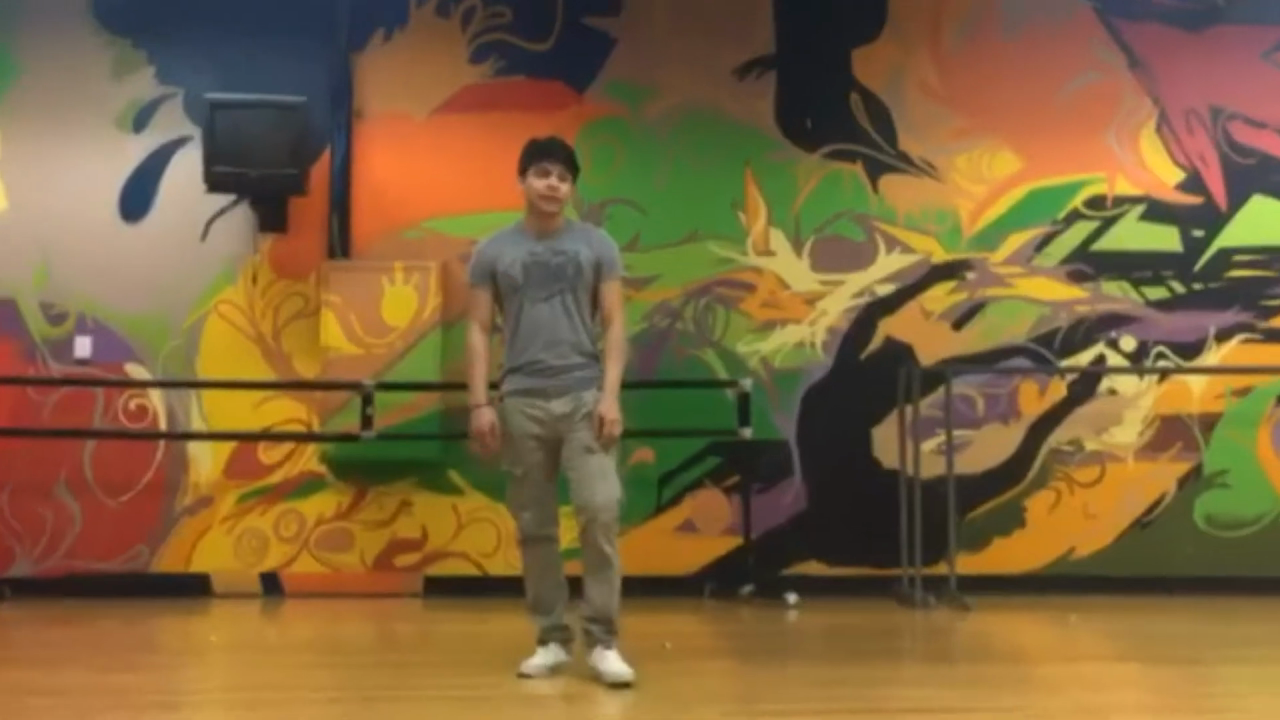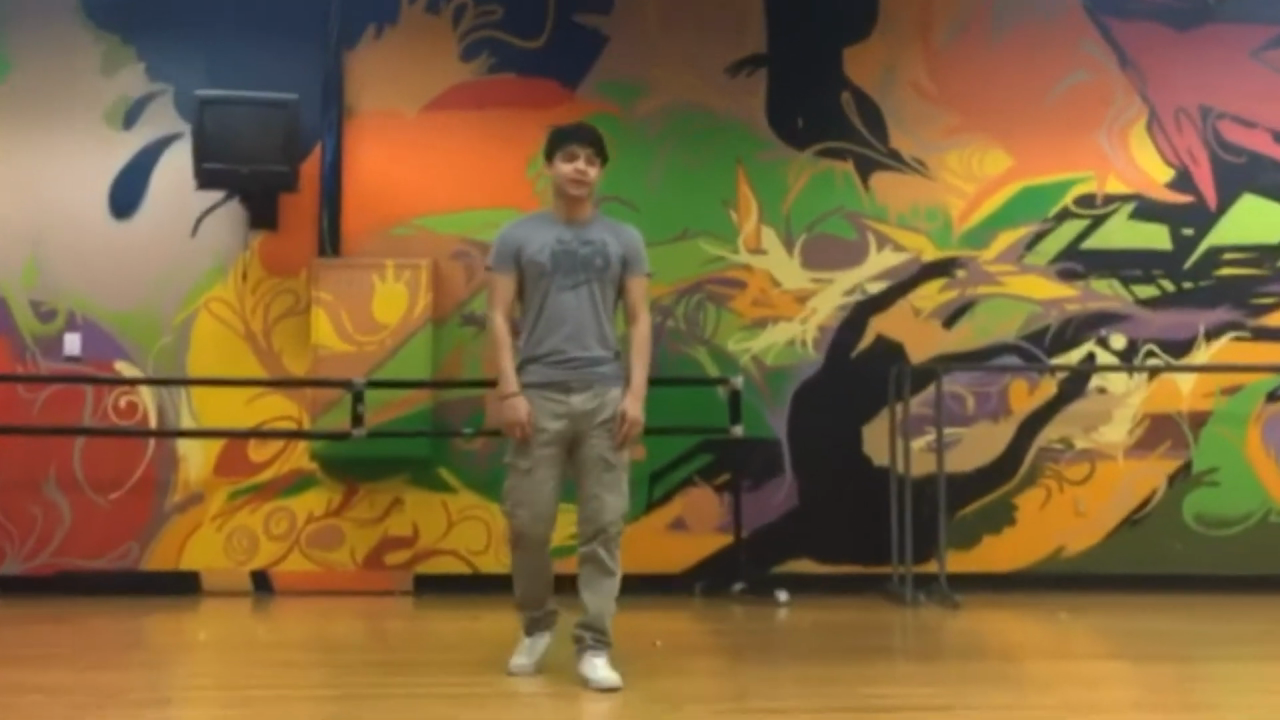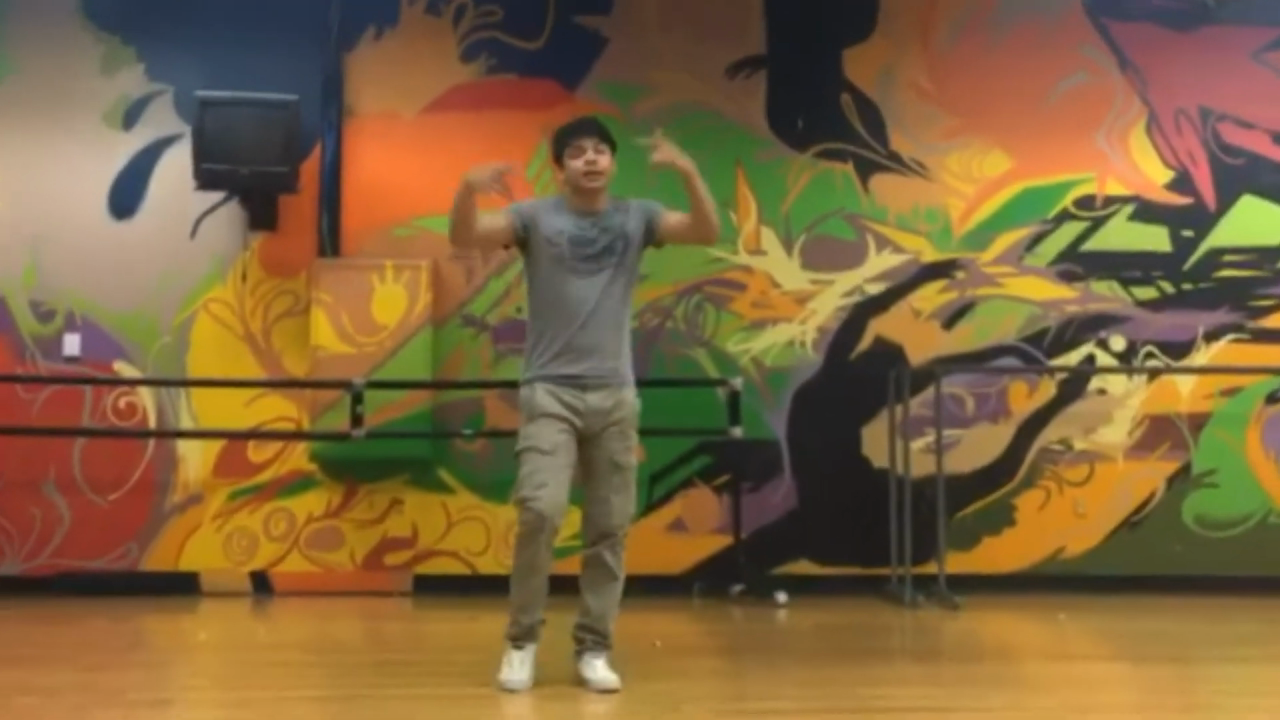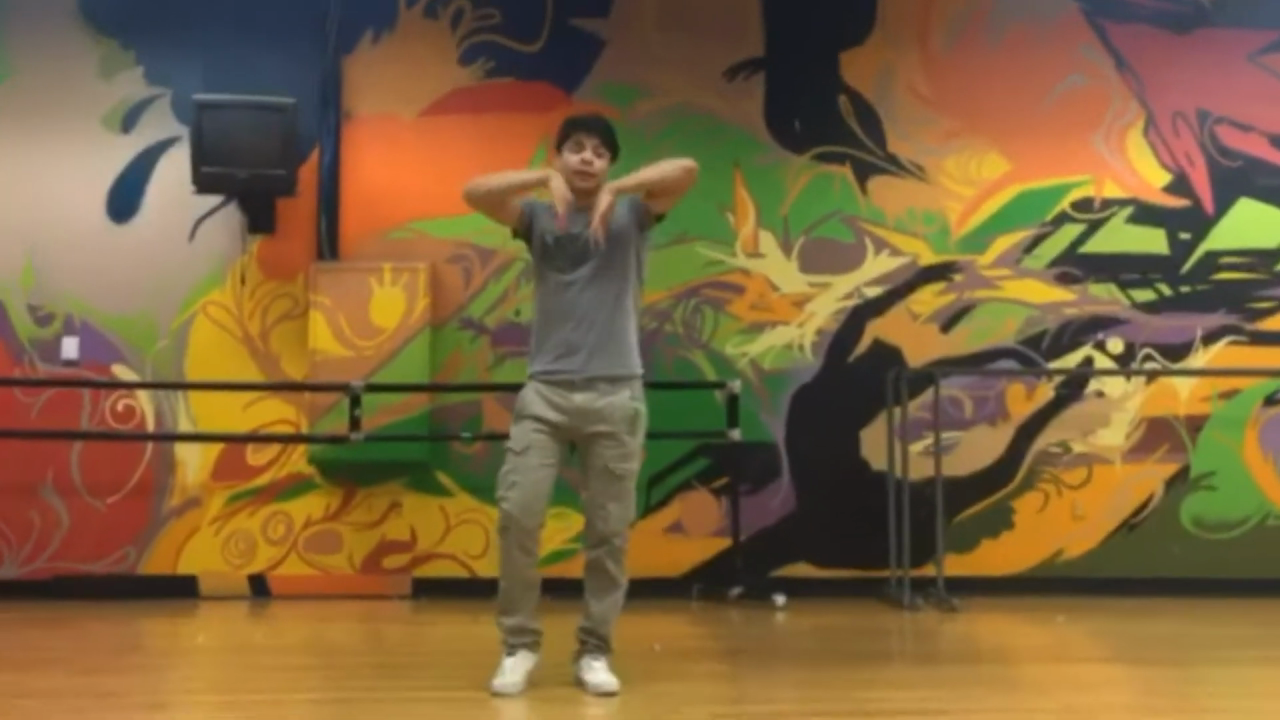
dt=0.5s
person 1, frame 1
left shoulder: (598, 246)
right shoulder: (492, 252)
left elbow: (613, 325)
right elbow: (479, 330)
left wrist: (610, 395)
right wrist: (480, 402)
left hip: (584, 398)
right hip: (521, 402)
left knee: (600, 509)
right knee: (534, 525)
left ankle: (602, 638)
right ankle: (552, 638)
person 1, frame 2
left shoulder: (624, 240)
right shoulder: (516, 237)
left elbow: (639, 321)
right elbow: (500, 318)
left wrist: (636, 394)
right wrist: (510, 392)
left hip: (604, 396)
right hip: (539, 395)
left knee: (604, 522)
right knee: (527, 521)
left ankle: (594, 645)
right ankle: (537, 625)
person 1, frame 3
left shoulder: (635, 218)
right shoulder: (536, 217)
left elbow: (708, 230)
right elbow: (466, 238)
left wrist: (688, 173)
right wrist: (468, 190)
left hip: (616, 393)
right hip: (550, 391)
left knee: (608, 525)
right knee: (540, 509)
left ankle: (593, 646)
right ankle: (523, 636)
person 1, frame 4
left shoulder: (630, 211)
right shoulder: (538, 215)
left elbow: (686, 170)
right elbow: (475, 193)
left wrist: (617, 191)
right wrist: (545, 180)
left hip: (616, 394)
right hip: (544, 392)
left knee: (608, 530)
right knee: (517, 514)
left ankle: (594, 650)
right ankle: (520, 642)
